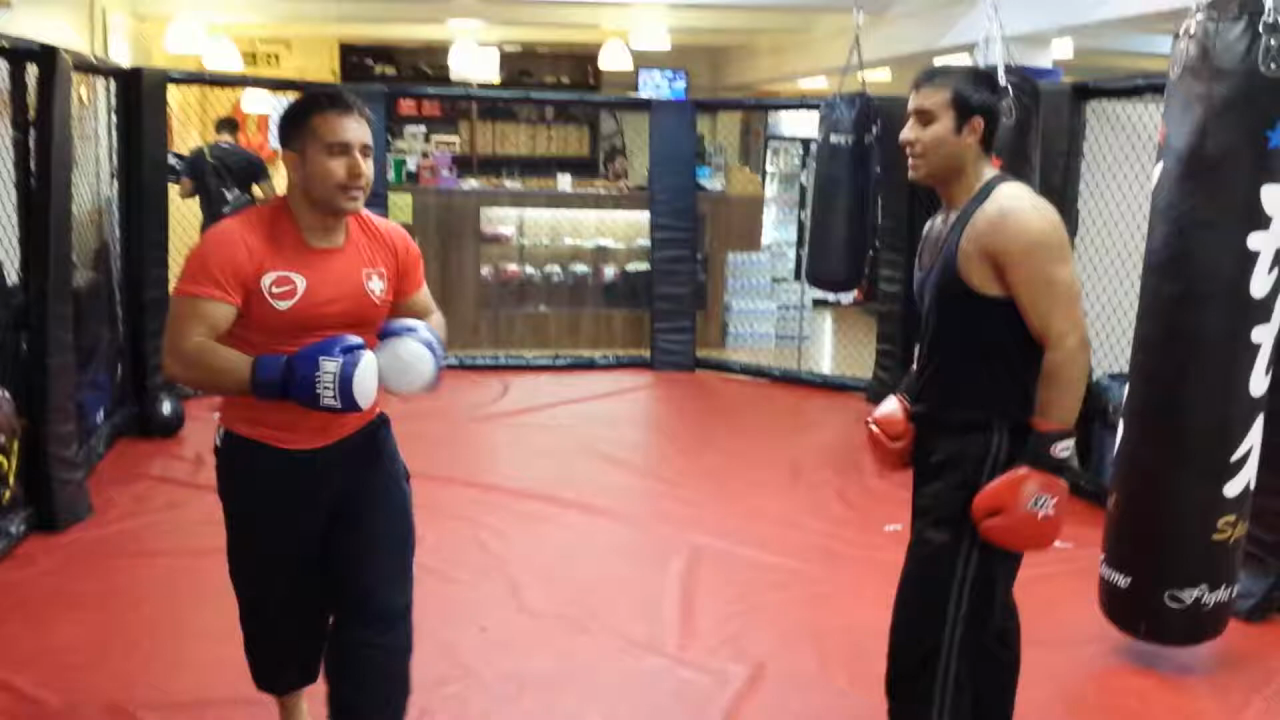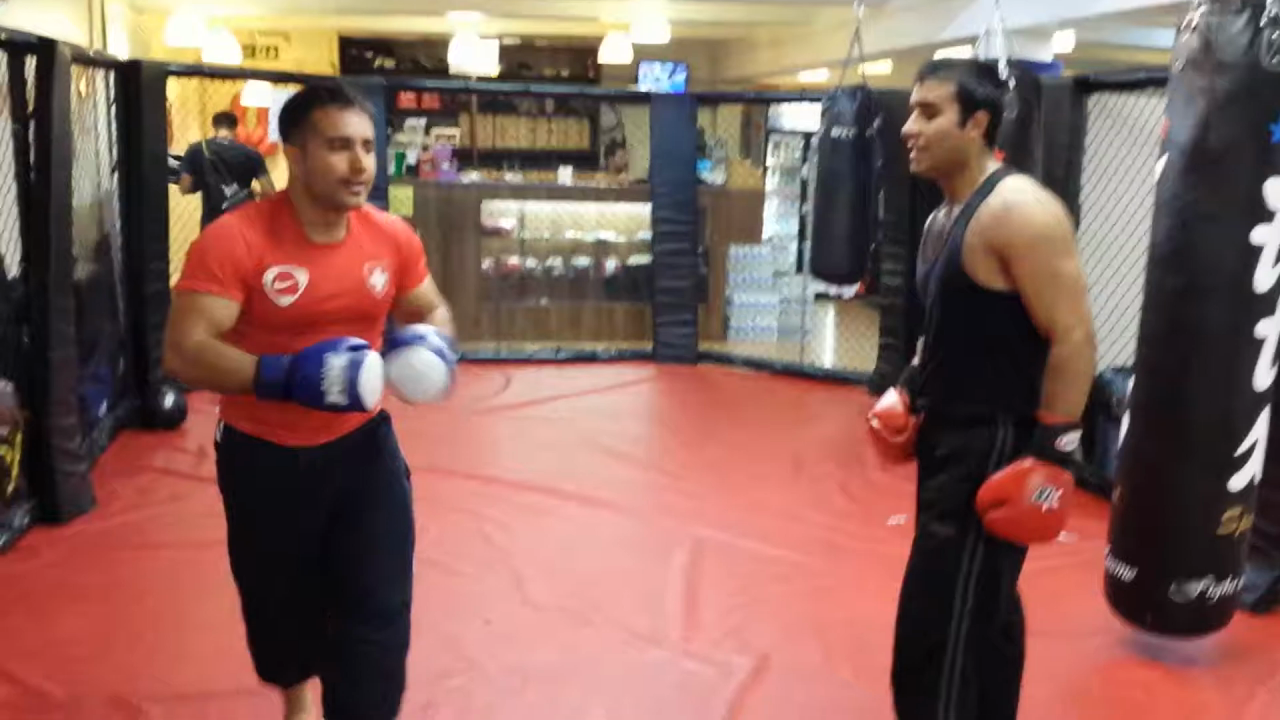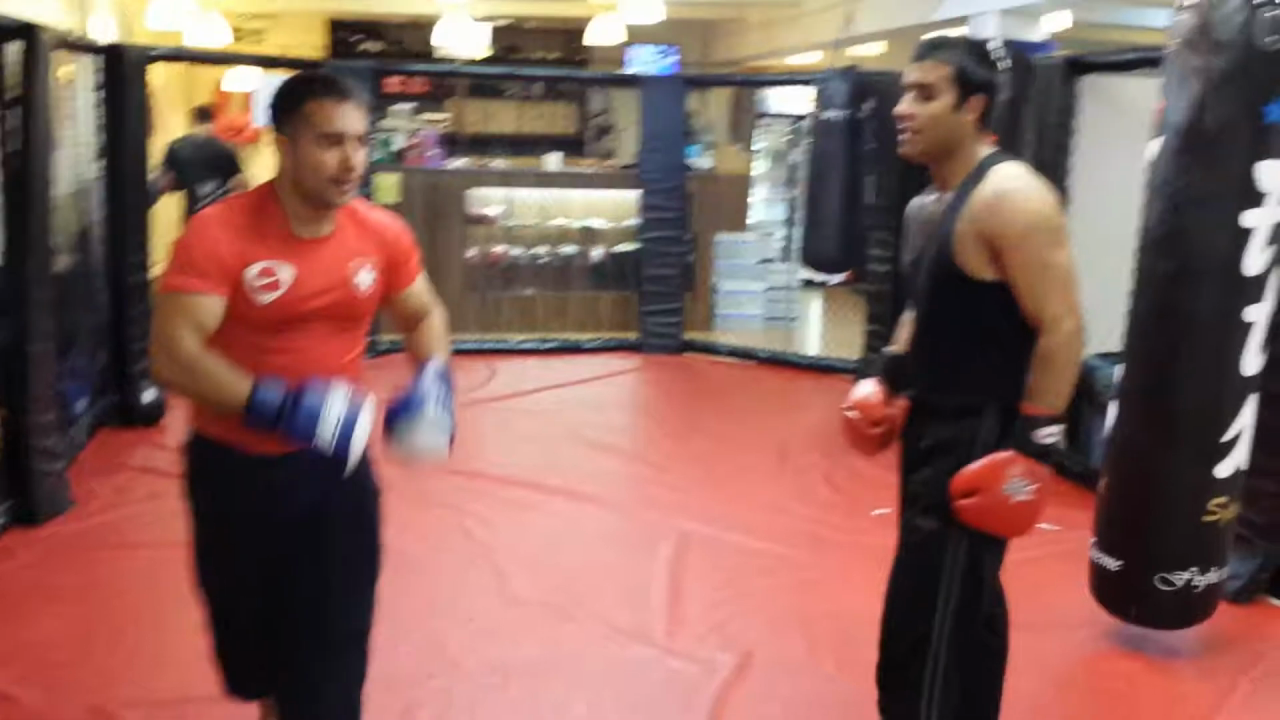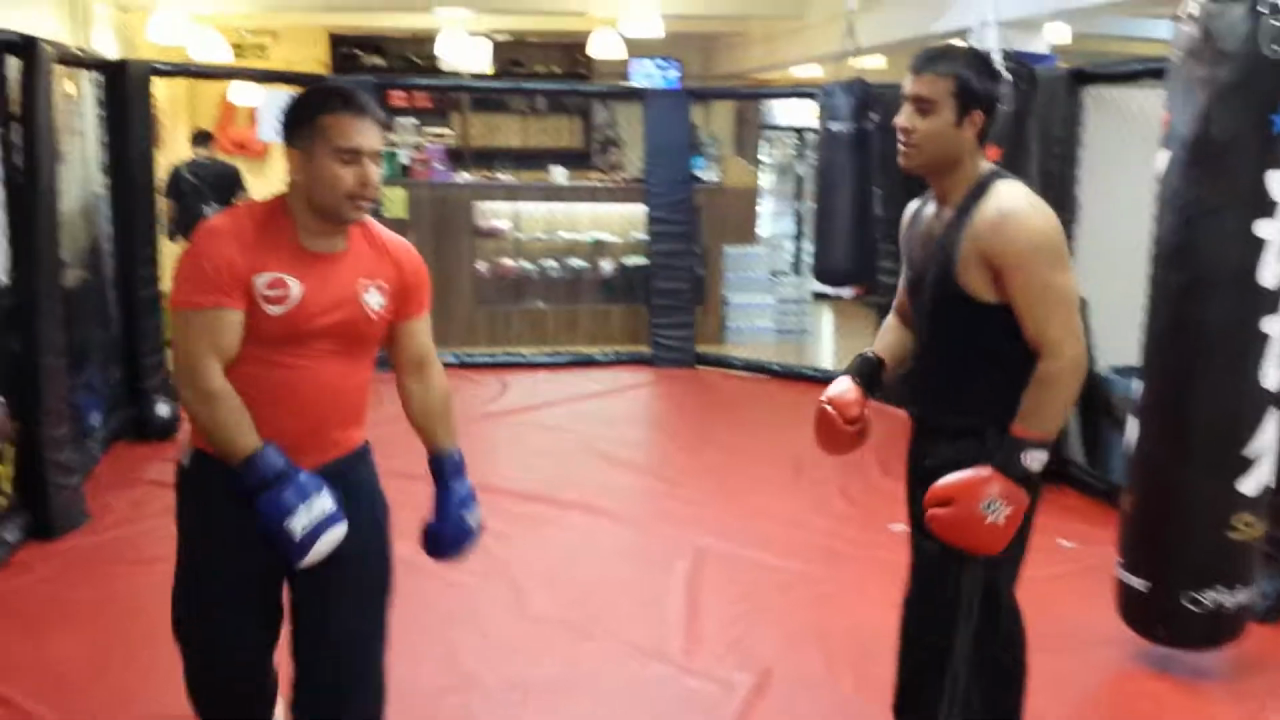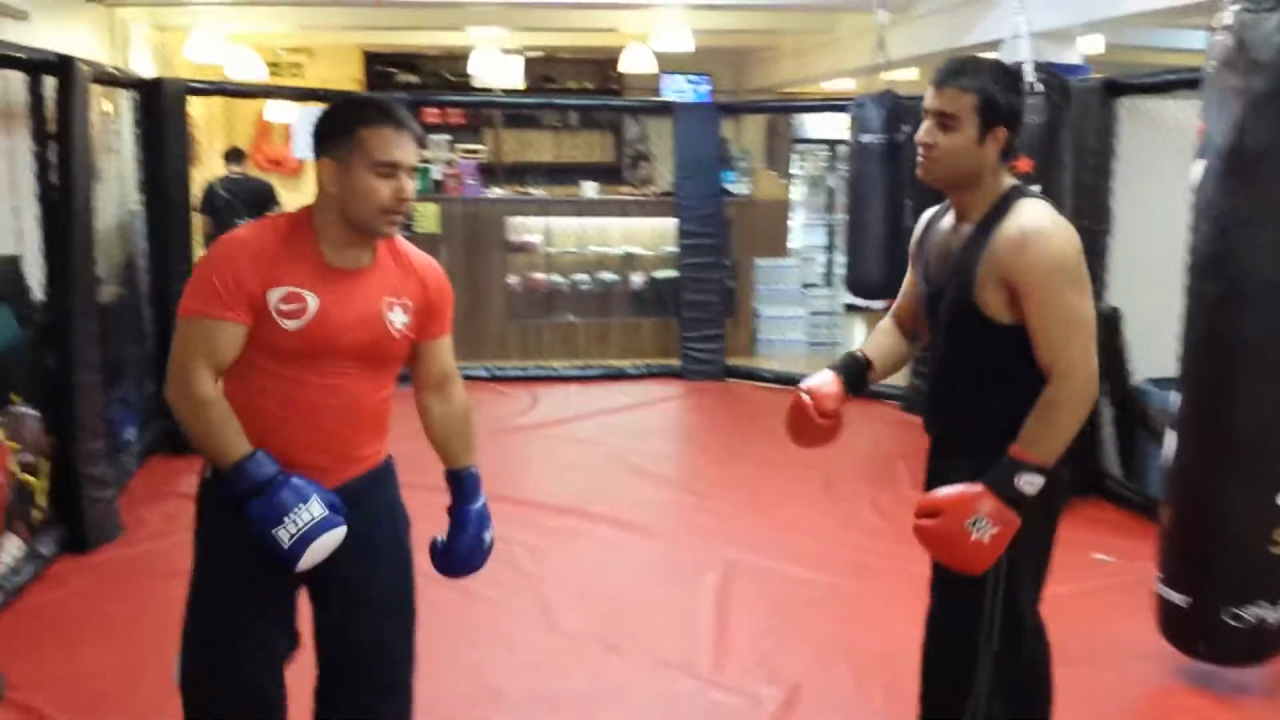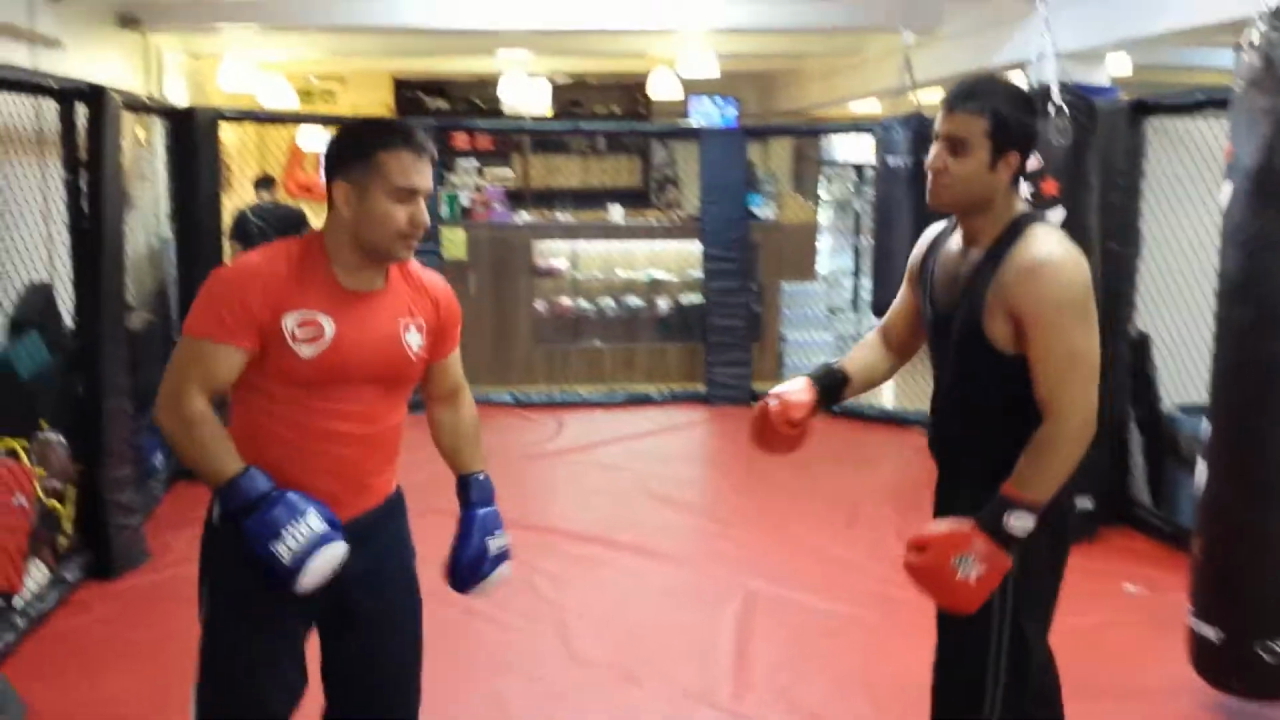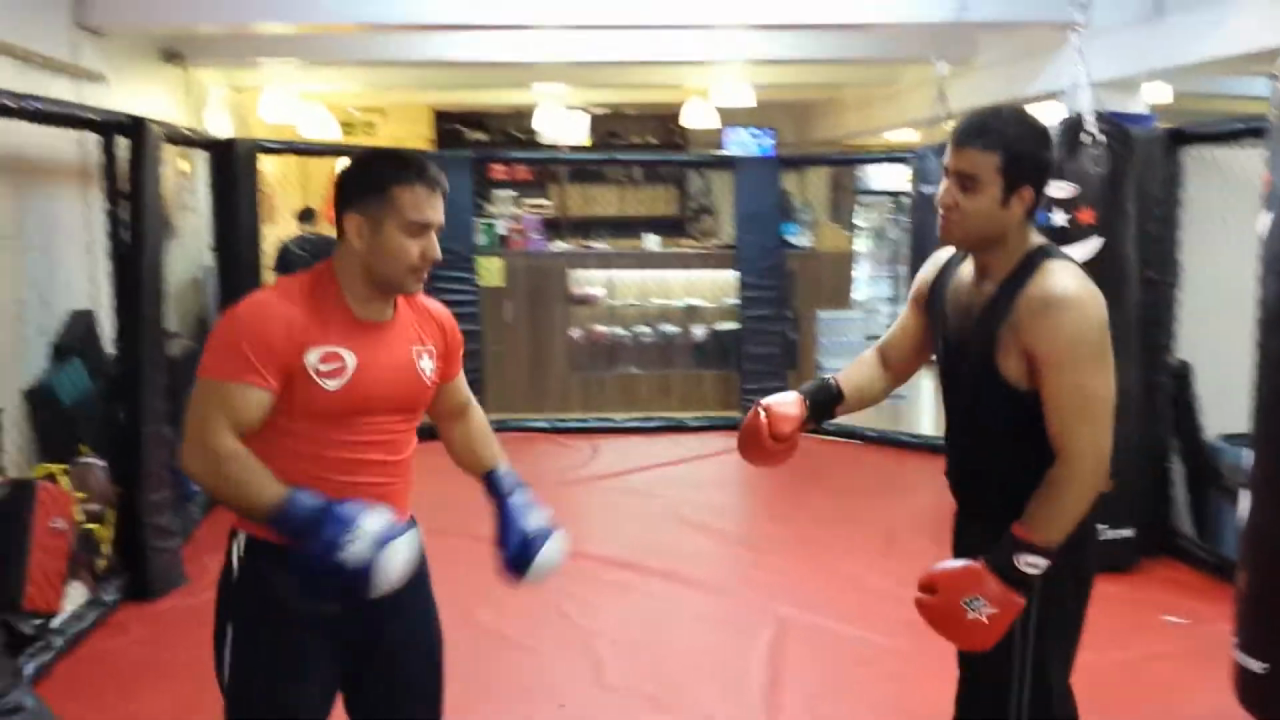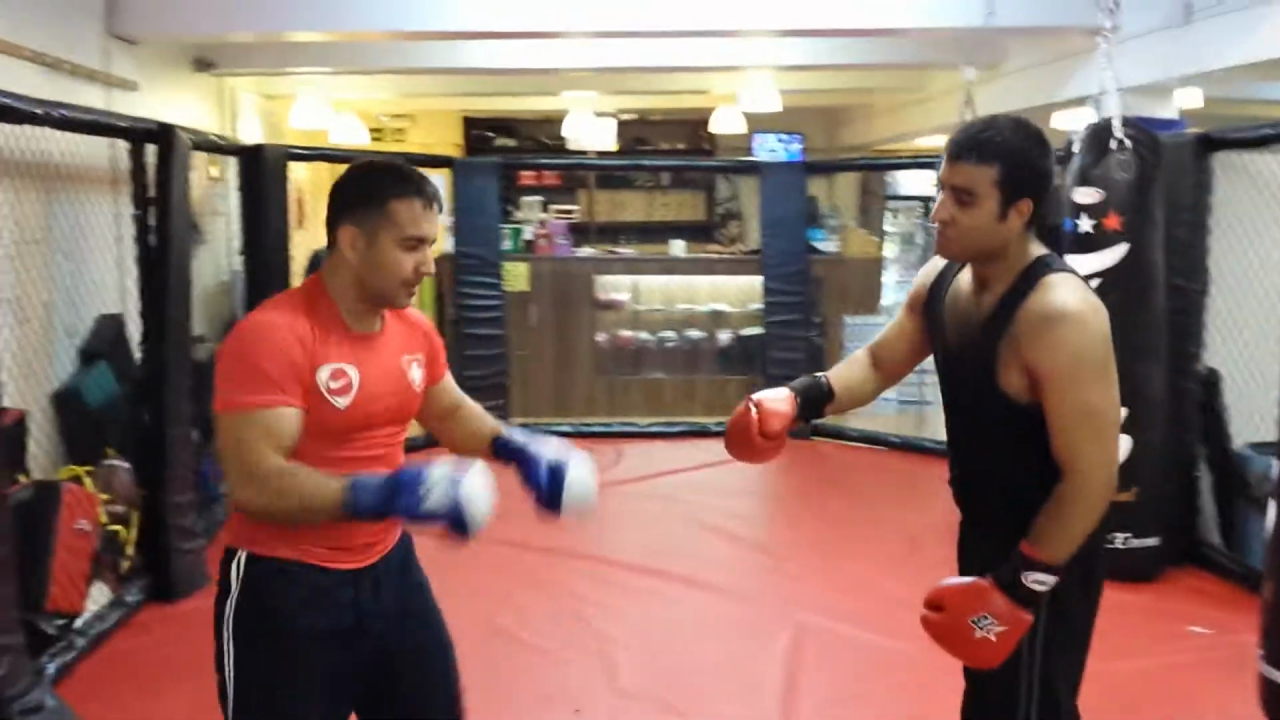
dt=0.1s
person 1, frame 1
left shoulder: (1013, 217)
right shoulder: (940, 224)
left elbow: (1066, 344)
left wrist: (1044, 459)
right wrist: (908, 396)
left hip: (990, 454)
right hip: (944, 443)
left knee: (933, 633)
right knee: (977, 618)
person 1, frame 2
left shoulder: (1019, 210)
right shoulder: (942, 217)
left elbow: (1072, 338)
left wrist: (1051, 452)
right wrist: (909, 389)
left hip: (995, 447)
right hip: (948, 436)
left knee: (939, 626)
right knee: (981, 609)
person 1, frame 3
left shoulder: (1010, 197)
right shoulder: (924, 206)
left elbow: (1061, 330)
left wrist: (1029, 443)
right wrist: (886, 375)
left hip: (986, 439)
right hip: (930, 425)
left knee: (922, 619)
right knee: (961, 600)
person 1, frame 4
left shoulder: (1012, 217)
right shoulder: (919, 215)
left elbow: (1063, 354)
left wrist: (1016, 464)
right wrist: (862, 376)
left hip: (984, 456)
right hip: (935, 442)
left knee: (941, 636)
right knee: (977, 620)
person 1, frame 5
left shoulder: (1034, 236)
right shoulder: (933, 225)
left elbow: (1074, 380)
right elbow: (906, 324)
left wrist: (1011, 486)
right wrist: (846, 375)
left hip: (1012, 479)
right hip: (954, 461)
left knee: (969, 655)
right knee: (989, 635)
person 1, frame 6
left shoulder: (1046, 267)
right shoulder: (935, 245)
left elbow: (1071, 419)
right elbow: (892, 340)
left wrist: (1002, 525)
right wrist: (821, 385)
left hip: (1015, 511)
right hip: (960, 489)
right knee: (1008, 665)
person 1, frame 7
left shoulder: (1060, 302)
right shoulder: (943, 272)
left elbow: (1084, 463)
right elbow: (889, 362)
left wrist: (1012, 570)
right wrist: (810, 401)
left hip: (1040, 547)
right hip: (980, 523)
person 1, frame 8
left shoulder: (1061, 316)
right shoulder: (940, 279)
left elbow: (1090, 479)
right elbow: (879, 362)
left wrist: (1020, 584)
right wrist: (802, 398)
left hip: (1045, 556)
right hip: (984, 532)
person 2, frame 1
left shoulder: (391, 243)
right shoulder: (233, 245)
left elbow: (428, 315)
right elbow: (182, 354)
left wrist: (420, 343)
right wrist: (285, 374)
left hip: (360, 451)
right hip: (264, 461)
left knee: (379, 611)
right knee: (280, 608)
person 2, frame 2
left shoulder: (393, 237)
right shoulder: (233, 240)
left elbow: (434, 311)
right elbow: (184, 351)
left wrist: (428, 345)
right wrist: (290, 375)
left hip: (360, 448)
right hip: (264, 458)
left knee: (378, 610)
right knee: (283, 604)
person 2, frame 3
left shoulder: (385, 235)
right shoulder: (218, 233)
left elbow: (425, 314)
right elbow: (172, 355)
left wrist: (432, 381)
right wrist: (277, 405)
left hip: (336, 460)
right hip: (235, 465)
left knee: (333, 634)
right knee: (248, 626)
person 2, frame 4
left shoulder: (395, 260)
right shoulder: (225, 245)
left elbow: (420, 370)
right elbow: (198, 378)
left wrist: (451, 478)
right wrist: (270, 478)
left hip: (342, 481)
right hip: (233, 486)
right knee: (222, 668)
person 2, frame 5
left shoulder: (422, 276)
right shoulder: (244, 256)
left elbow: (441, 390)
right elbow: (190, 381)
left wrist: (469, 495)
right wrist: (262, 484)
left hip: (364, 497)
right hip: (256, 507)
person 2, frame 6
left shoulder: (430, 296)
right shoulder: (253, 284)
left elbow: (449, 399)
right elbow: (181, 405)
left wrist: (477, 499)
right wrist: (256, 501)
left hip: (374, 530)
right hip: (258, 527)
person 2, frame 7
left shoulder: (433, 323)
right shoulder: (268, 319)
left elbow: (457, 413)
right elbow: (205, 447)
left wrist: (509, 491)
right wrist: (307, 517)
left hip: (389, 560)
right hip: (283, 570)
person 2, frame 8
left shoulder: (413, 331)
right shoulder: (270, 338)
left elbow: (450, 410)
right elbow: (254, 482)
left wrist: (522, 448)
right wrist: (391, 494)
left hip: (389, 574)
right hip: (286, 589)
